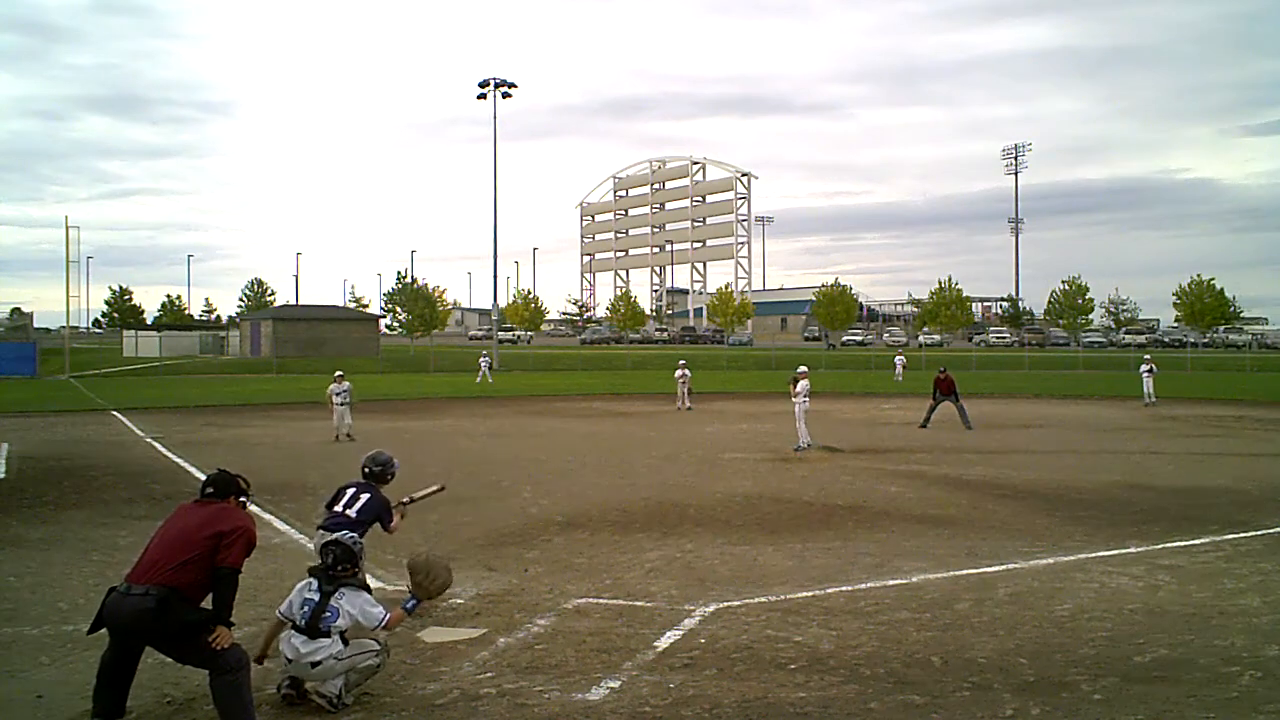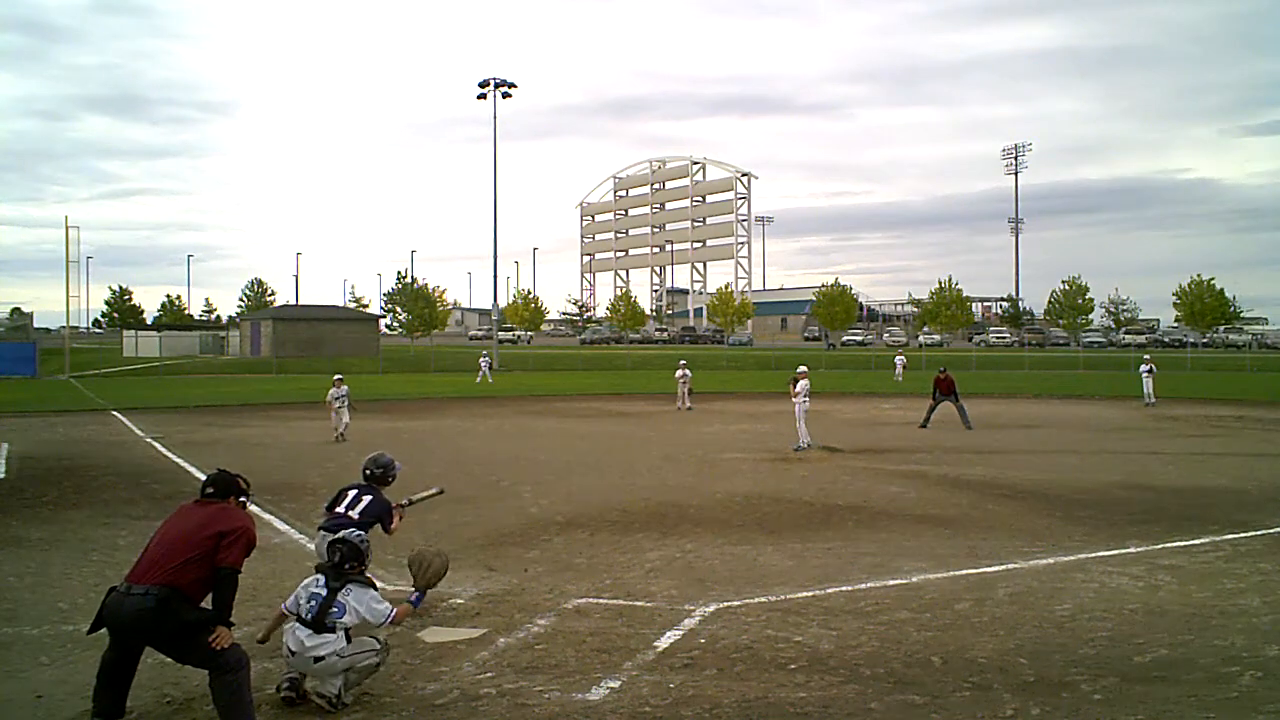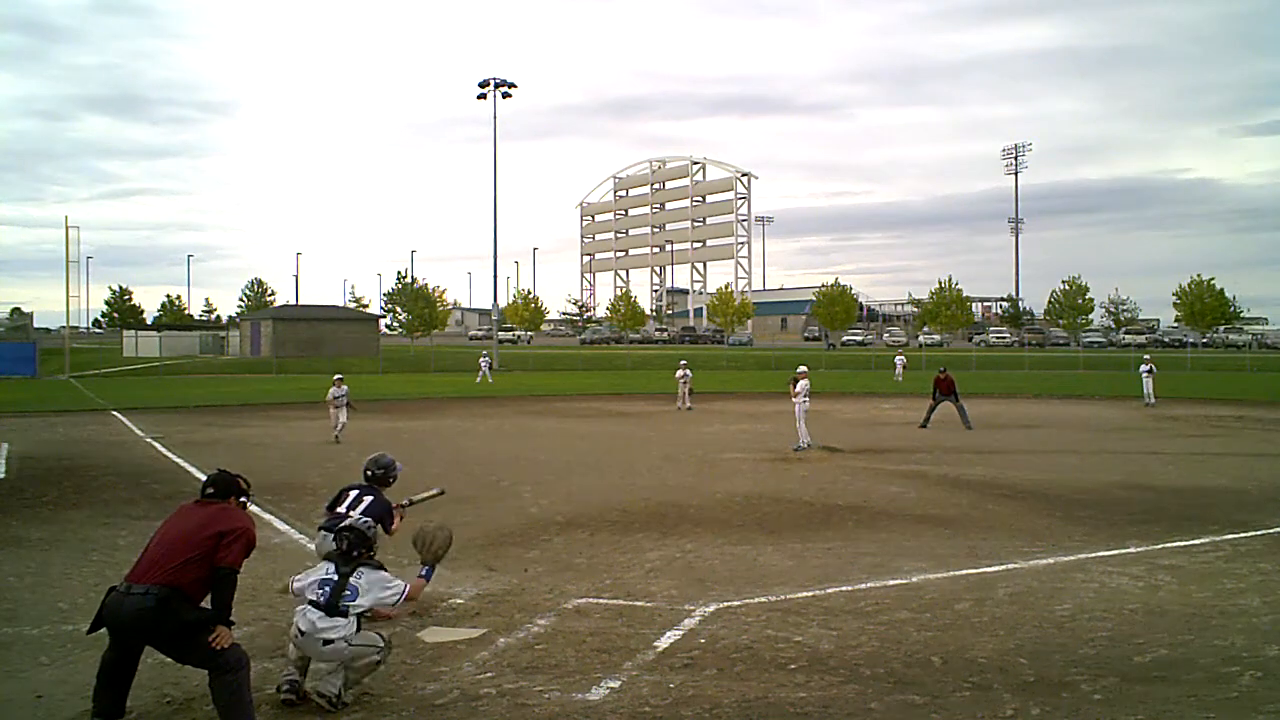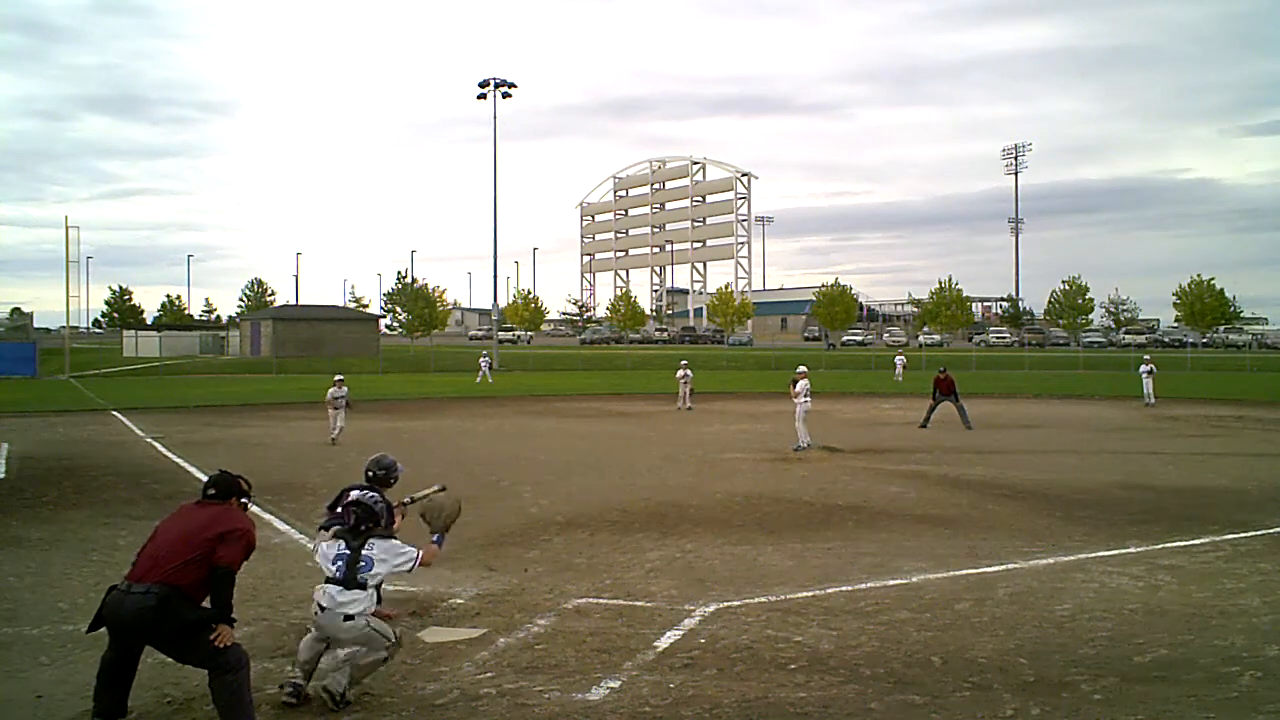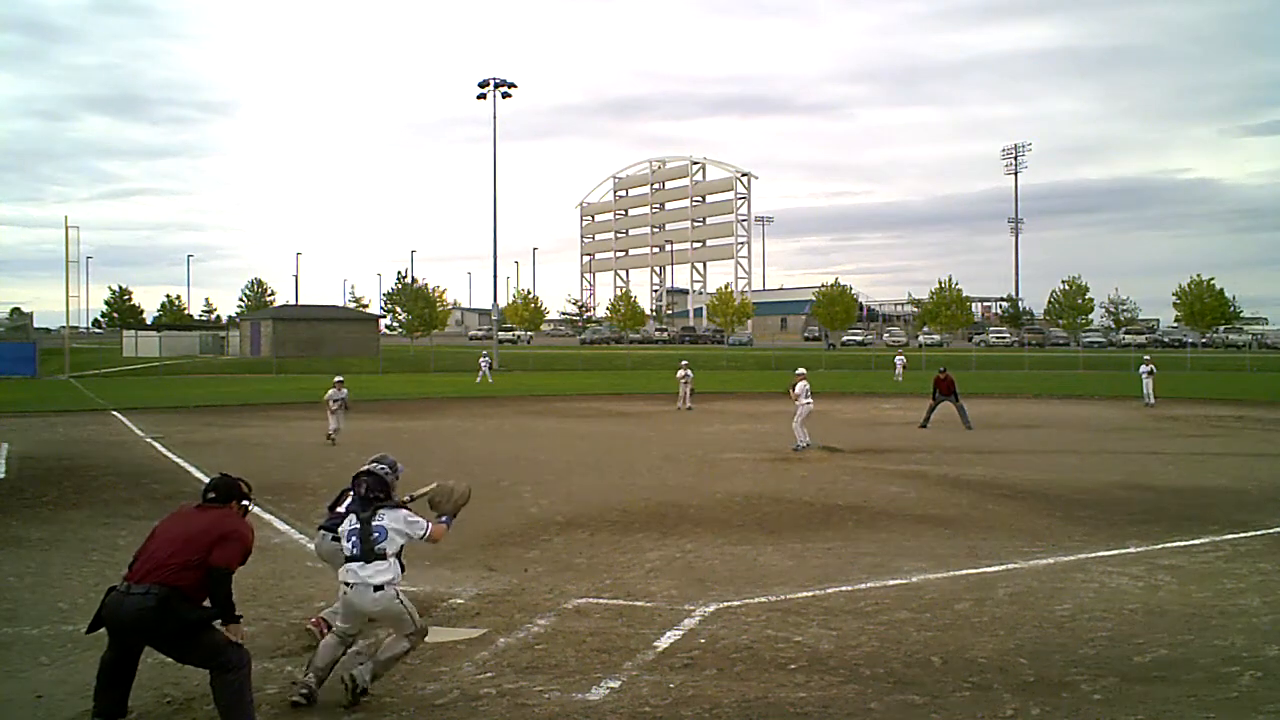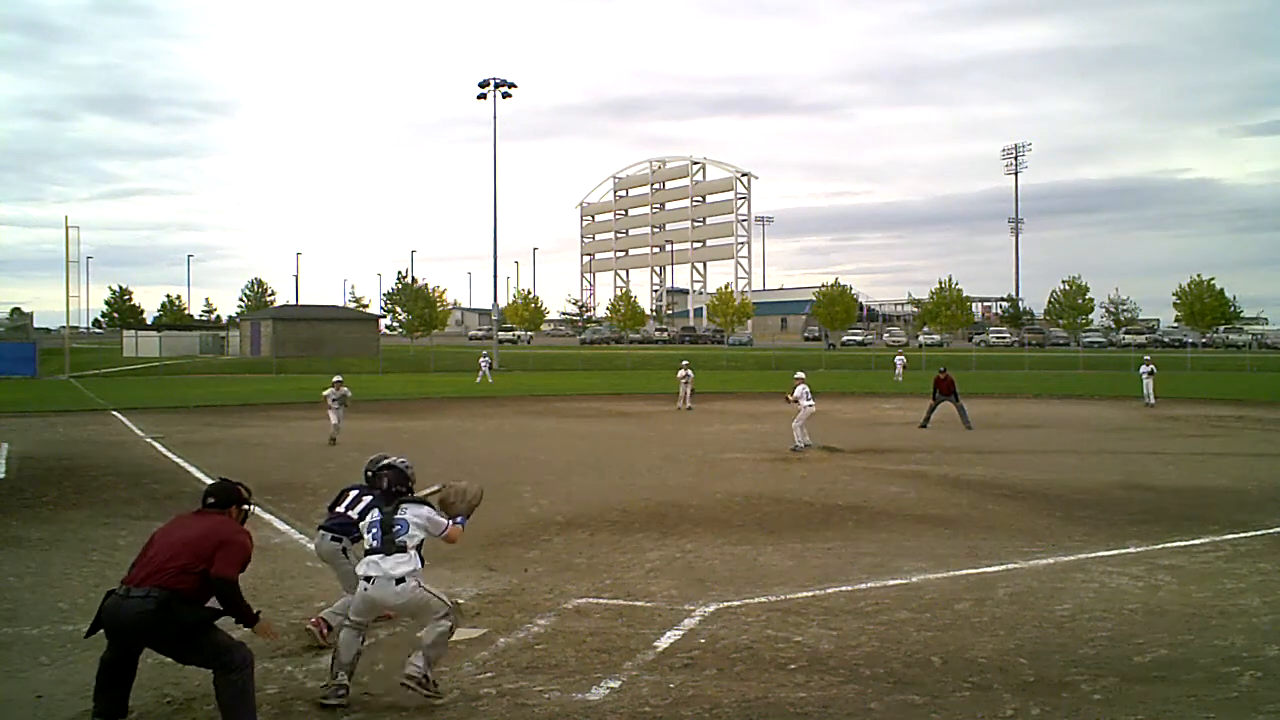
dt=0.1s
person 1, frame 1
left shoulder: (182, 512)
right shoulder: (239, 521)
right elbow: (226, 575)
right wrist: (223, 622)
left hip: (118, 603)
right hip: (158, 609)
left knee: (121, 652)
right knee: (231, 662)
person 1, frame 2
left shoulder: (183, 512)
right shoulder: (238, 521)
right elbow: (226, 575)
right wrist: (222, 622)
left hip: (118, 603)
right hip: (158, 609)
left knee: (121, 652)
right knee: (231, 662)
person 1, frame 3
left shoulder: (182, 513)
right shoulder: (239, 522)
right elbow: (225, 575)
right wrist: (222, 622)
left hip: (118, 603)
right hip: (157, 609)
left knee: (121, 652)
right knee: (231, 662)
person 1, frame 4
left shoulder: (181, 513)
right shoulder: (239, 523)
right elbow: (222, 574)
right wrist: (224, 620)
left hip: (118, 602)
right hip: (158, 608)
left knee: (121, 652)
right knee: (231, 661)
person 1, frame 5
left shoulder: (177, 517)
right shoulder: (237, 527)
right elbow: (219, 575)
right wrist: (231, 619)
left hip: (117, 604)
right hip: (159, 610)
left knee: (121, 651)
right knee: (233, 659)
person 1, frame 6
left shoulder: (177, 522)
right shoulder: (235, 534)
right elbow: (224, 585)
right wrist: (251, 619)
left hip: (117, 606)
right hip: (159, 612)
left knee: (120, 654)
right knee: (236, 659)
person 2, frame 1
left shoulder: (307, 585)
right shoulder: (356, 596)
left elbow: (280, 619)
right elbow: (389, 623)
left wrist: (262, 648)
right wrist: (415, 600)
left hip: (291, 659)
right hip: (322, 665)
right knee: (379, 651)
left ankle: (292, 680)
right ankle: (331, 690)
person 2, frame 2
left shoulder: (313, 581)
right shoulder: (363, 593)
left elbow: (285, 612)
right elbow: (395, 617)
left wrist: (266, 634)
right wrist: (420, 593)
left hip: (293, 654)
right hip: (323, 661)
right knee: (378, 650)
left ankle: (292, 681)
right ankle: (331, 691)
person 2, frame 3
left shoulder: (323, 567)
right shoulder: (375, 576)
left elbow: (294, 588)
right elbow: (411, 594)
right wrist: (429, 566)
left hip: (303, 636)
right hip: (334, 646)
right knee: (380, 647)
left ankle: (292, 684)
right ankle: (330, 690)
person 2, frame 4
left shoulder: (334, 545)
right shoulder: (387, 546)
left elbow: (319, 546)
right elbow: (426, 559)
right wrist: (438, 534)
left hip: (324, 615)
right hip: (353, 623)
left knee: (318, 635)
right knee: (390, 642)
left ankle: (296, 683)
right ankle: (337, 686)
person 2, frame 5
left shoulder: (351, 520)
right shoulder: (397, 515)
right elbow: (435, 535)
right wrist: (447, 516)
left hip: (352, 591)
right hip: (382, 593)
left knee: (343, 633)
right knee: (411, 633)
left ankle: (307, 685)
right ankle: (362, 677)
person 2, frame 6
left shoulder: (373, 515)
right shoulder: (419, 511)
right elbow: (453, 536)
right wrist: (461, 518)
left hip: (369, 585)
right hip: (402, 586)
left knee: (353, 626)
right knee: (446, 615)
left ankle: (338, 685)
right ankle: (418, 670)
